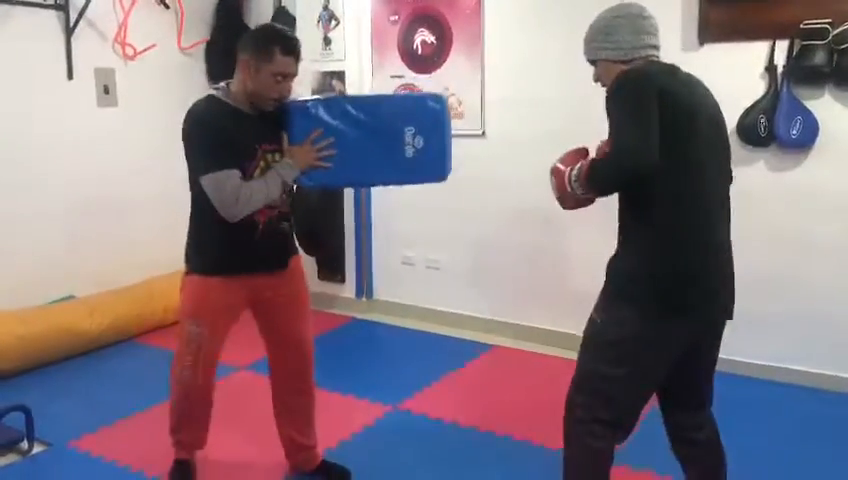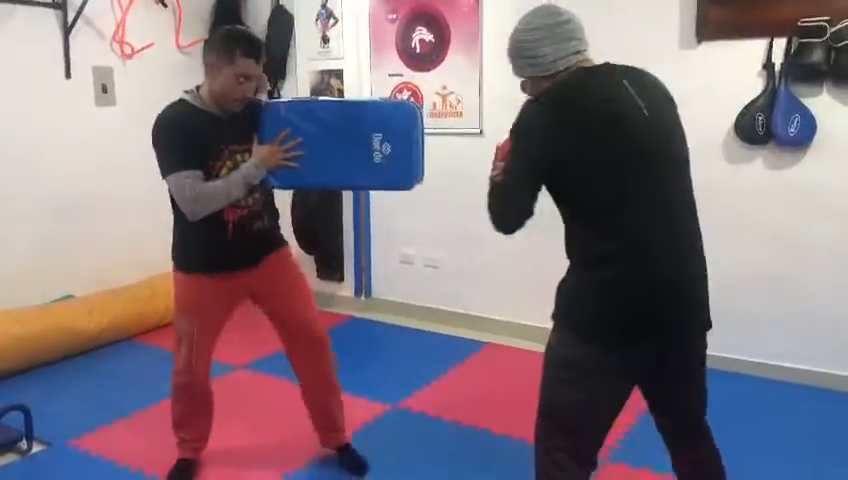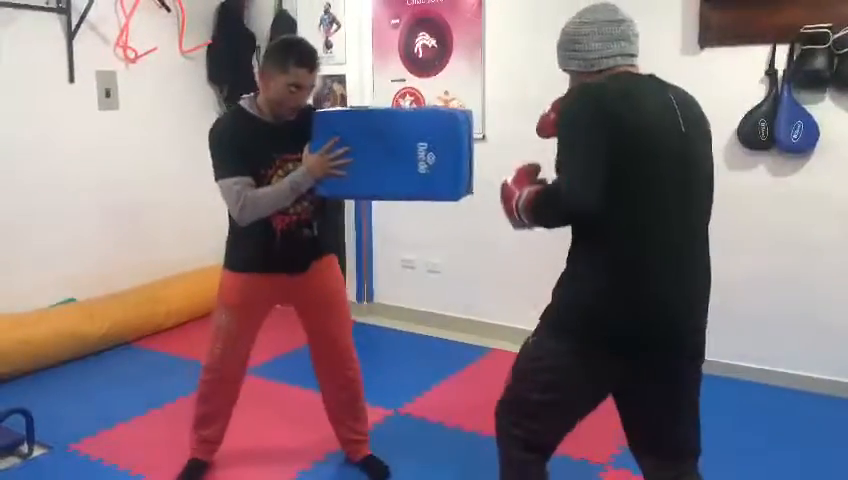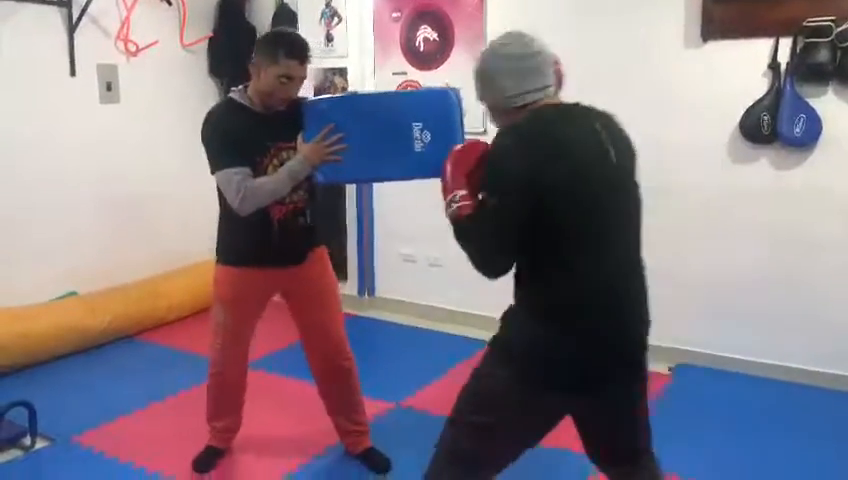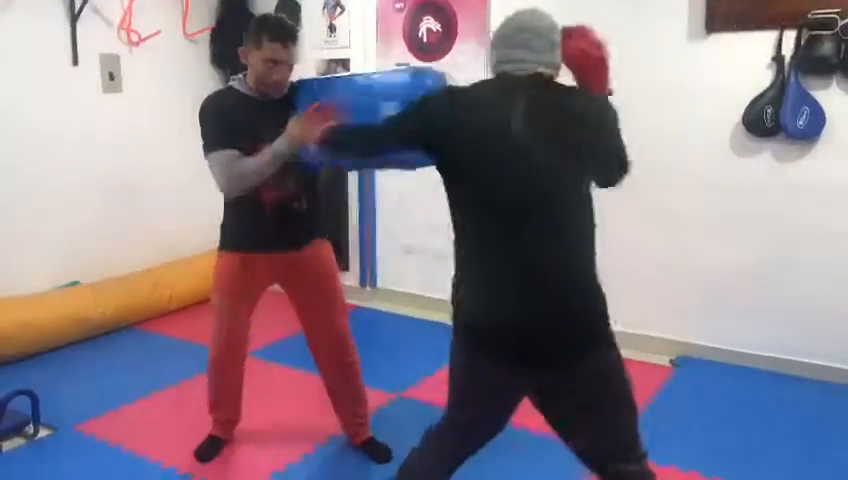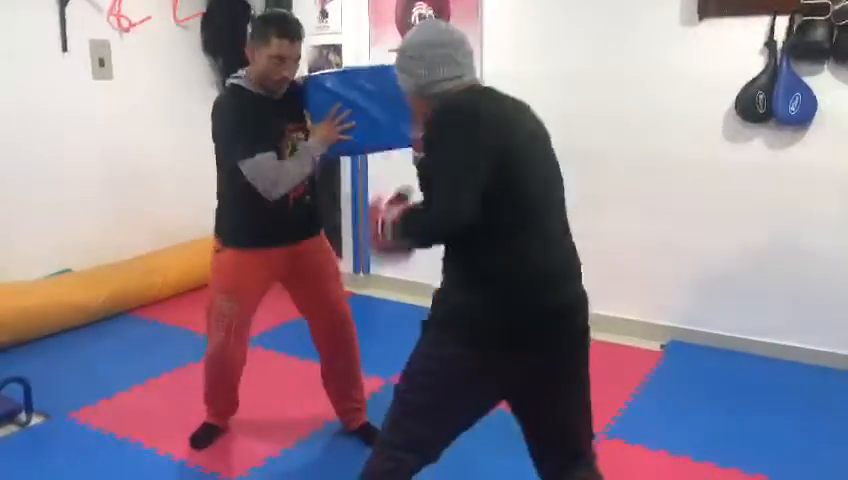
dt=0.4s
person 1, frame 1
left shoulder: (636, 85)
right shoulder: (694, 90)
left elbow: (632, 163)
left wrist: (581, 176)
left hip: (652, 282)
right hip: (707, 282)
left knee: (593, 411)
right knee: (690, 410)
person 1, frame 2
left shoulder: (546, 112)
right shoulder: (647, 87)
left elbow: (507, 215)
left wrist: (503, 169)
left hip: (605, 302)
right hip: (681, 292)
right knee: (685, 422)
person 1, frame 3
left shoulder: (592, 104)
right shoulder: (685, 107)
left elbow: (577, 199)
left wrist: (522, 202)
left hip: (596, 314)
right hip: (676, 318)
left knee: (521, 432)
person 1, frame 4
left shoulder: (518, 146)
right shoulder: (607, 130)
left elbow: (493, 257)
left wrist: (458, 196)
left hip: (545, 346)
right hip: (620, 340)
person 1, frame 5
left shoulder: (459, 107)
right shoulder: (588, 111)
left elbow: (372, 142)
right elbow: (612, 171)
left wrist: (325, 135)
left hip: (490, 322)
right hip: (574, 323)
left knee: (453, 439)
person 1, frame 6
left shoulder: (457, 117)
right shoulder: (518, 114)
left elbow: (447, 217)
left wrist: (390, 222)
left hip: (476, 321)
right hip: (556, 315)
person 2, frame 1
left shoulder: (280, 113)
right shoulder: (206, 119)
left elbow: (316, 170)
right elbow: (233, 202)
right wrist: (292, 165)
left hip: (279, 263)
right hip: (215, 269)
left knee: (296, 362)
right knee: (193, 374)
person 2, frame 2
left shoulder: (257, 113)
right shoulder: (174, 124)
left elbow: (291, 167)
right elbow: (194, 202)
right wrist: (258, 165)
left hip: (268, 254)
right hip: (204, 268)
left knee: (312, 340)
right knee: (191, 367)
left ankle: (336, 438)
person 2, frame 3
left shoulder: (316, 122)
right shoulder: (230, 130)
left elbow: (345, 176)
right elbow: (243, 208)
right wrist: (305, 175)
left hip: (313, 261)
right hip: (250, 268)
left knee: (340, 358)
right knee: (223, 363)
person 2, frame 4
left shoulder: (302, 113)
right shoulder: (223, 121)
left elbow: (333, 166)
right elbow: (243, 198)
right wrist: (303, 162)
left hip: (305, 253)
right hip: (244, 261)
left knee: (333, 350)
right knee: (227, 356)
left ankle: (357, 439)
right ankle: (220, 437)
person 2, frame 5
right shoulder: (220, 108)
right elbow: (230, 181)
right wrist: (287, 144)
left hip: (305, 242)
right hip: (243, 248)
left knee: (335, 340)
right knee: (225, 344)
left ankle: (358, 429)
right ankle: (222, 426)
person 2, frame 6
left shoulder: (298, 94)
right shoulder: (231, 107)
left elbow: (305, 155)
right elbow: (273, 182)
right wrist: (318, 143)
left hip: (304, 237)
right hip: (245, 245)
left knee: (337, 328)
right knee: (226, 342)
left ankle: (354, 415)
right ankle: (218, 416)
